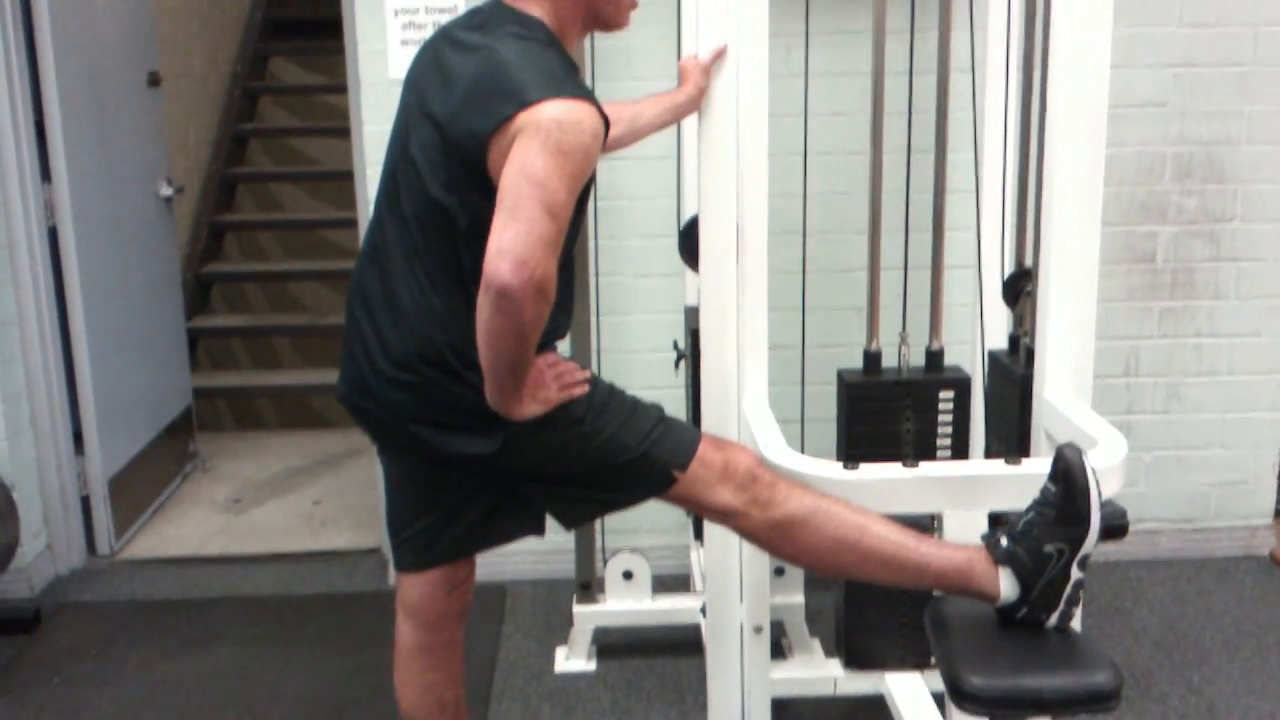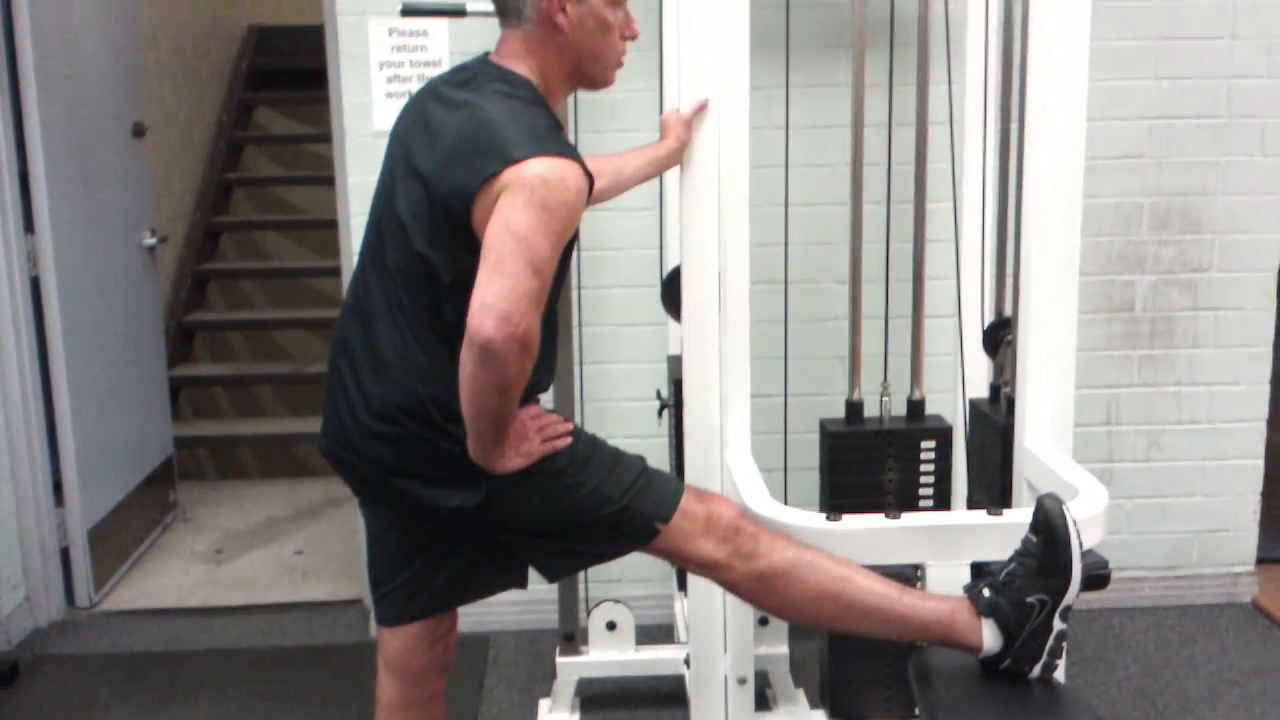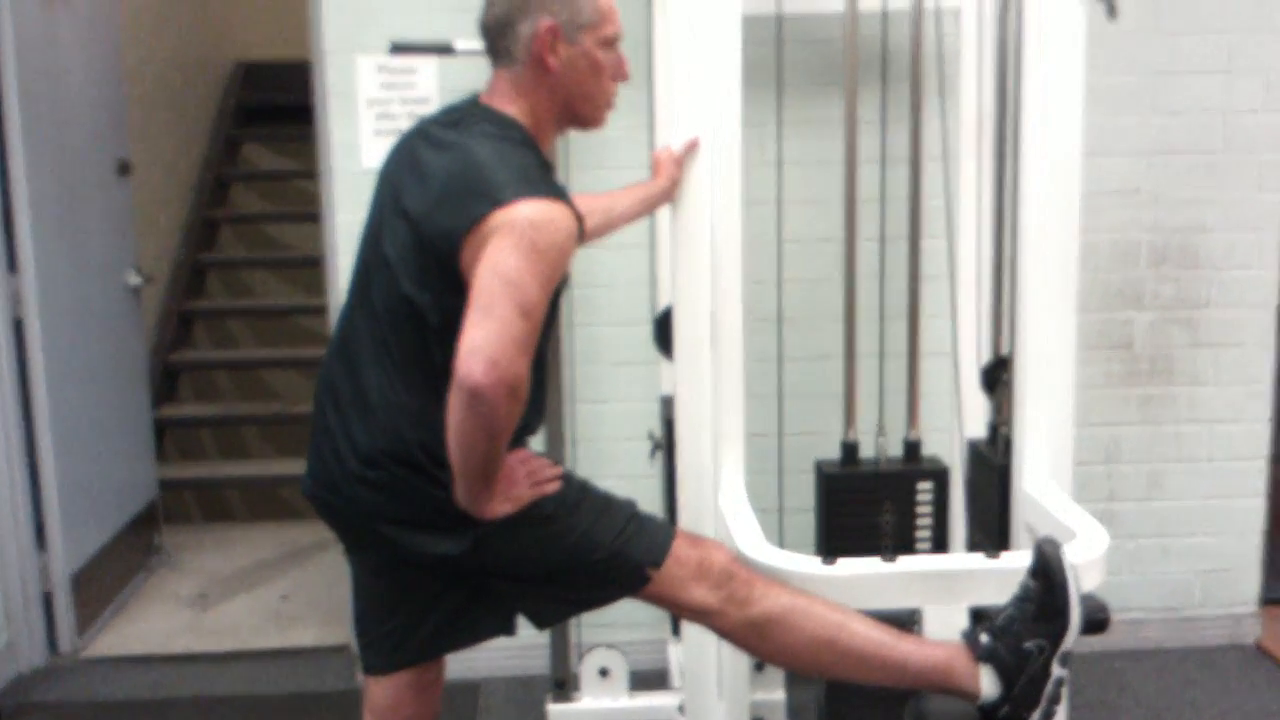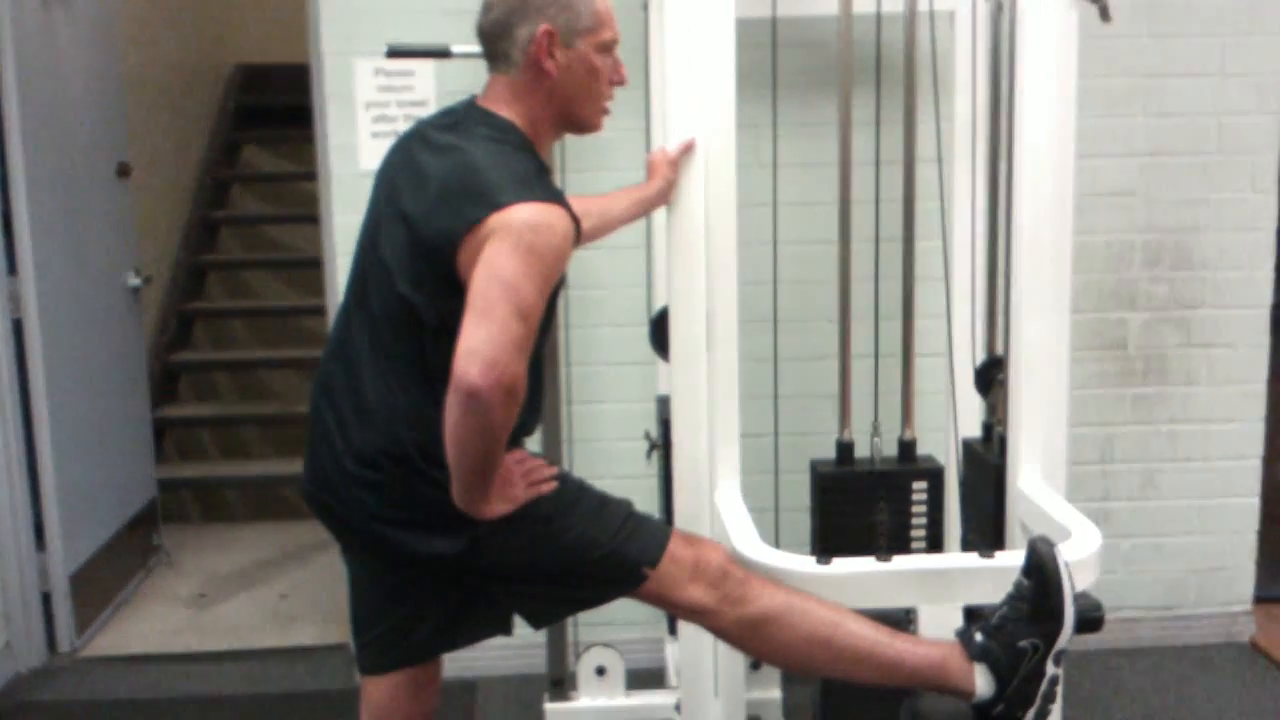
dt=0.4s
person 1, frame 1
right shoulder: (552, 109)
right elbow: (516, 276)
left wrist: (679, 102)
right wrist: (509, 393)
left hip: (395, 379)
right hip: (474, 388)
left knee: (429, 606)
right knee: (734, 482)
right ankle: (1004, 576)
person 1, frame 2
left shoulder: (450, 96)
right shoulder: (537, 167)
right elbow: (499, 333)
left wrist: (662, 155)
right wrist: (491, 447)
left hip: (379, 435)
right hip: (456, 443)
right knee: (717, 535)
right ankle: (985, 626)
person 1, frame 3
left shoulder: (438, 138)
right shoulder: (525, 206)
right elbow: (488, 378)
left wrist: (653, 192)
right wrist: (477, 494)
left hip: (364, 479)
right hip: (441, 489)
right knee: (711, 581)
person 1, frame 4
left shoulder: (435, 140)
right shoulder: (522, 208)
right elbow: (485, 380)
left wrist: (649, 195)
right wrist: (473, 495)
left hip: (359, 477)
right hip: (435, 488)
right knee: (705, 580)
